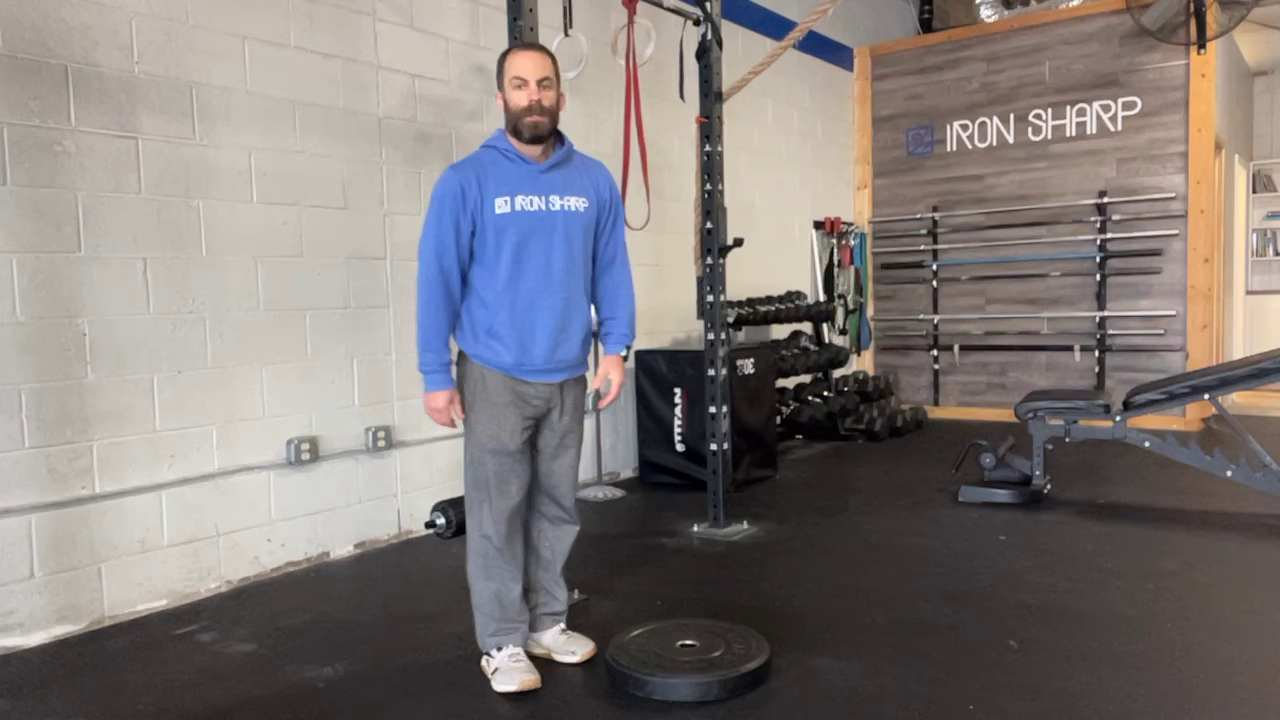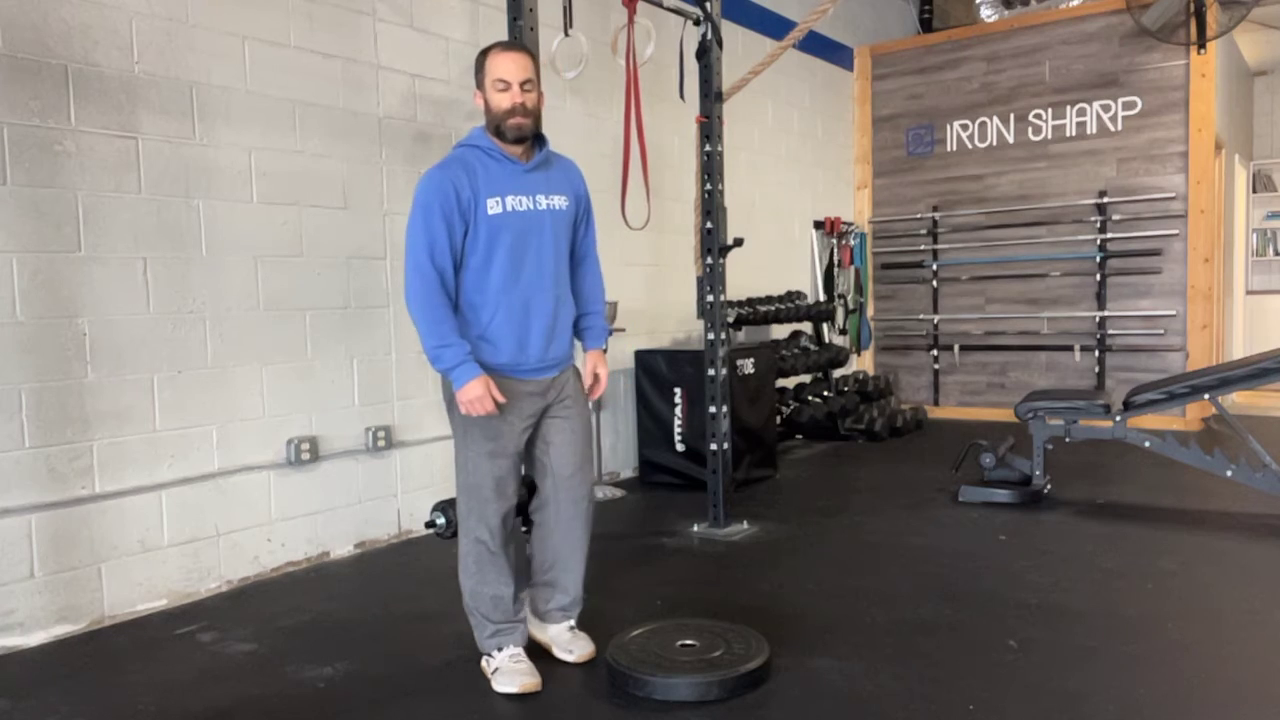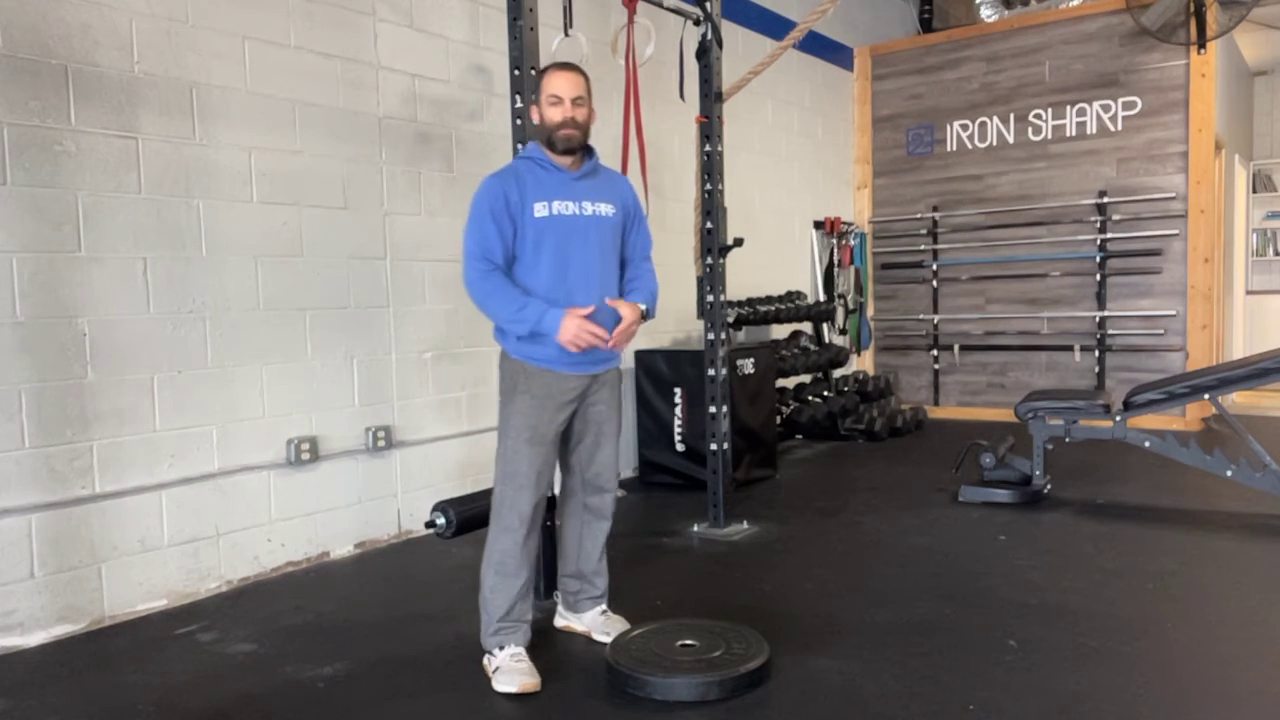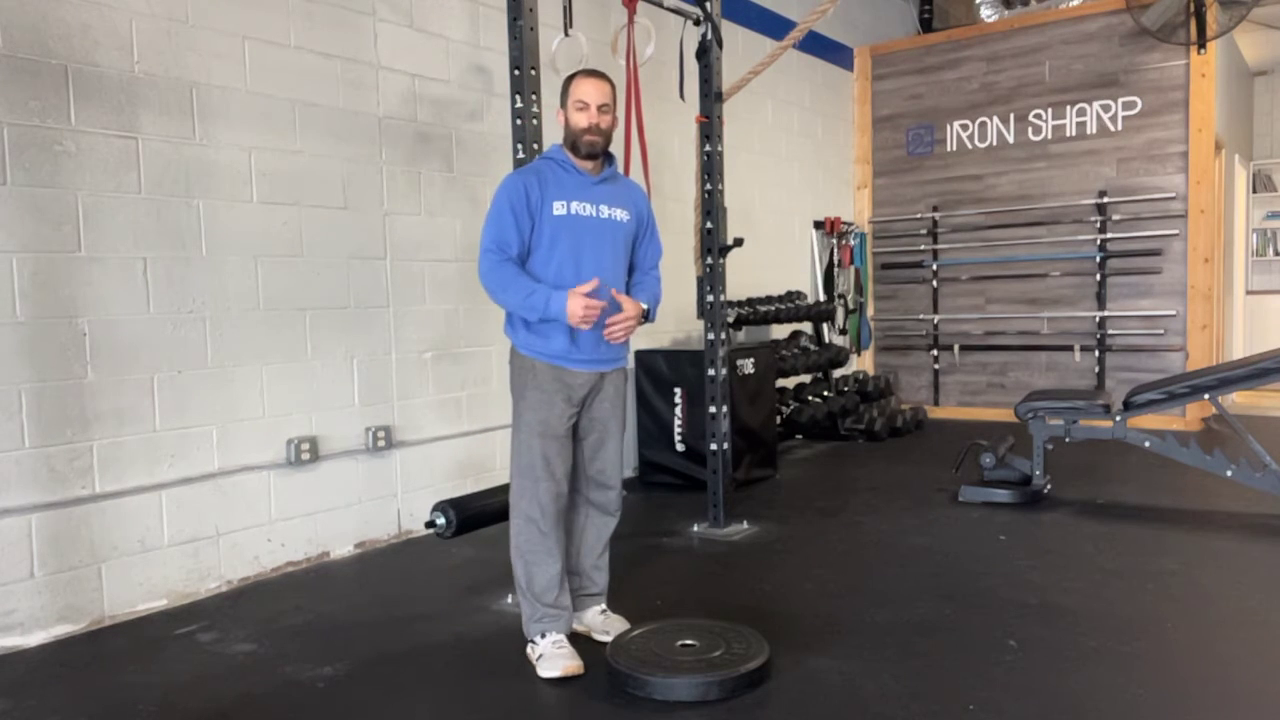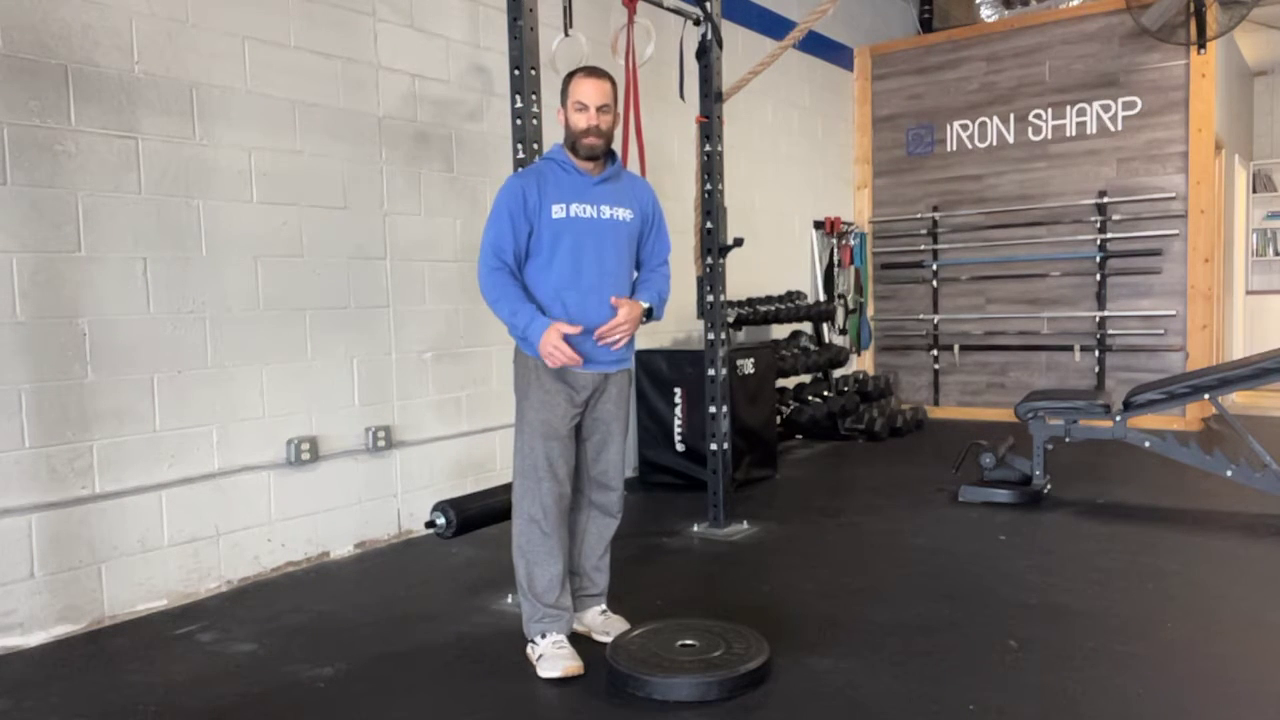
dt=0.7s
person 1, frame 1
left shoulder: (594, 180)
right shoulder: (467, 180)
left elbow: (612, 269)
right elbow: (438, 279)
left wrist: (615, 347)
right wrist: (435, 374)
left hip: (567, 377)
right hip: (495, 376)
left knee: (556, 506)
right knee: (498, 512)
left ankle: (547, 623)
right ankle: (501, 643)
person 1, frame 2
left shoulder: (567, 177)
right shoulder: (450, 180)
right elbow: (427, 283)
left wrist: (594, 342)
right wrist: (460, 370)
left hip: (559, 373)
right hip: (489, 378)
left knee: (572, 493)
right knee: (489, 514)
left ankle: (552, 614)
right ankle: (501, 643)
person 1, frame 3
left shoulder: (616, 189)
right shoulder: (505, 187)
left elbow: (639, 262)
right elbow: (482, 275)
left wrist: (638, 304)
right wrist: (552, 321)
left hip: (603, 370)
right hip: (534, 369)
left knee: (594, 492)
right knee: (519, 503)
left ankle: (582, 604)
right ankle: (505, 642)
person 1, frame 4
left shoulder: (632, 197)
right shoulder: (527, 185)
left elbow: (648, 270)
right elbow: (495, 265)
left wrist: (641, 305)
right wrist: (556, 303)
left hip: (609, 367)
right hip: (544, 365)
left knee: (600, 490)
right knee: (542, 495)
left ankle: (588, 603)
right ankle: (546, 628)
person 1, frame 5
left shoulder: (638, 194)
right shoulder: (527, 187)
left elbow: (656, 267)
right elbow: (495, 270)
left wrist: (641, 305)
right wrist: (536, 328)
left hip: (613, 368)
right hip: (548, 367)
left knee: (602, 492)
right knee: (544, 495)
left ankle: (589, 603)
right ankle: (546, 628)
